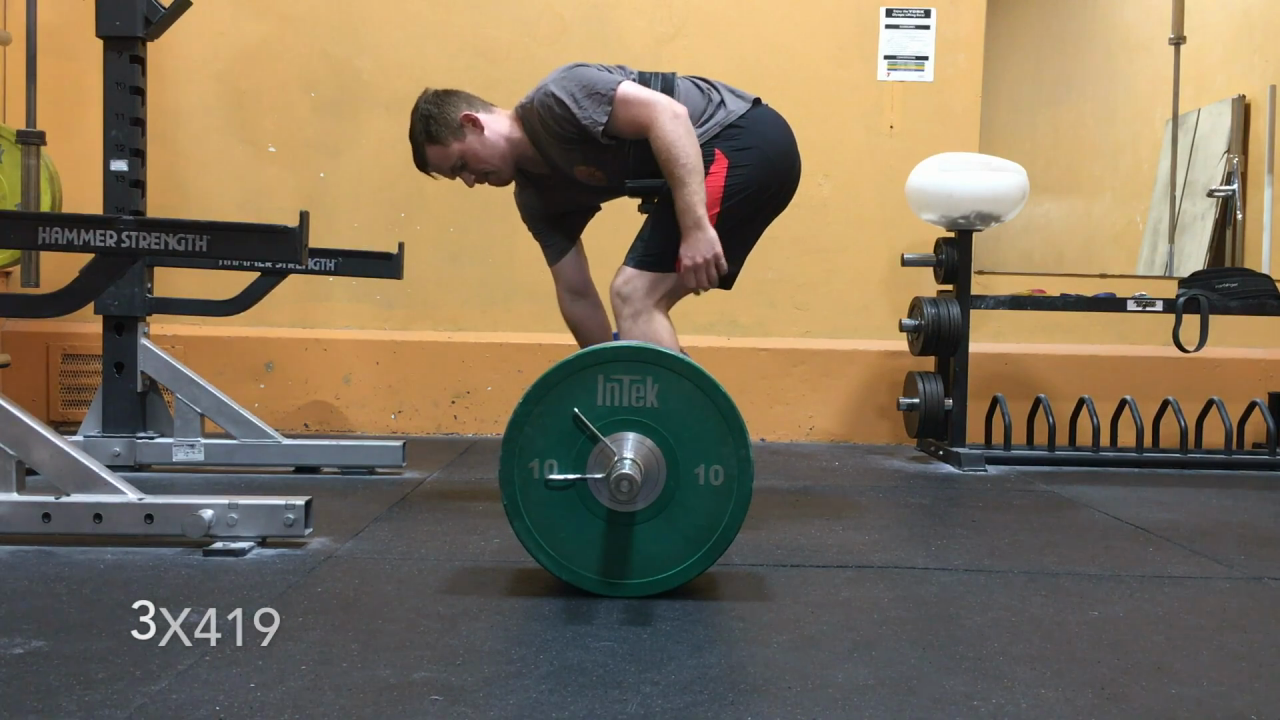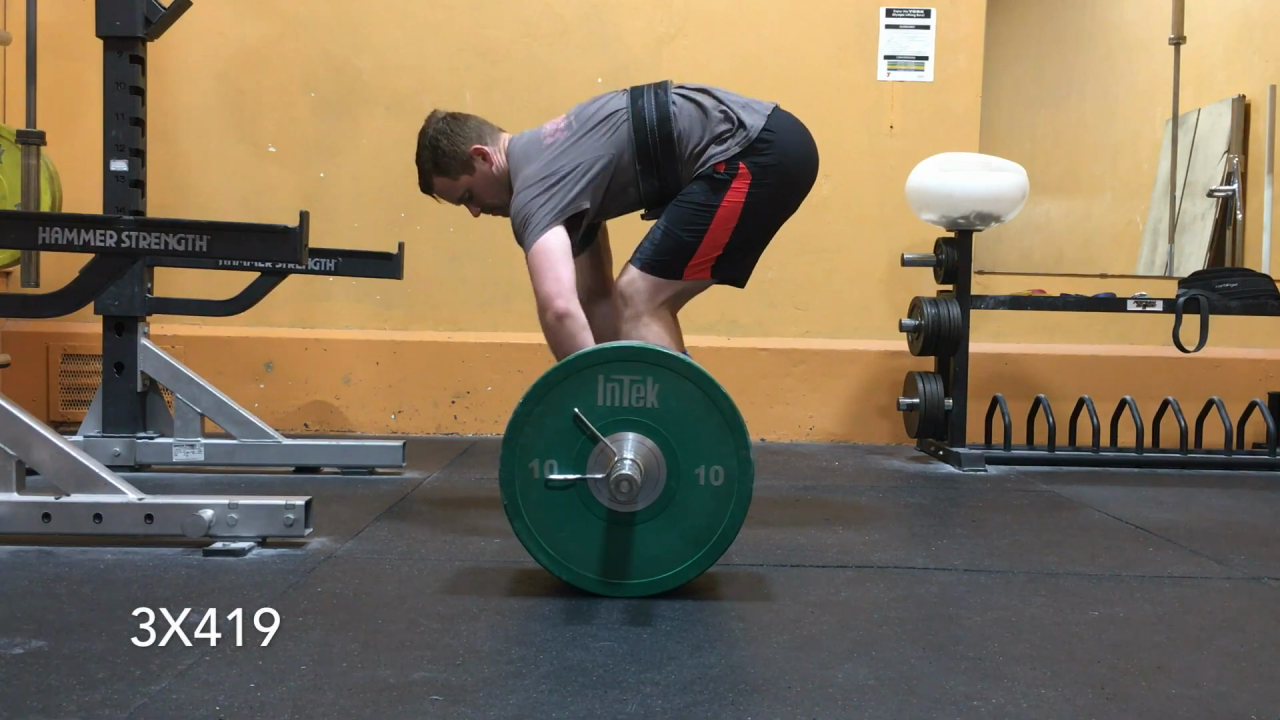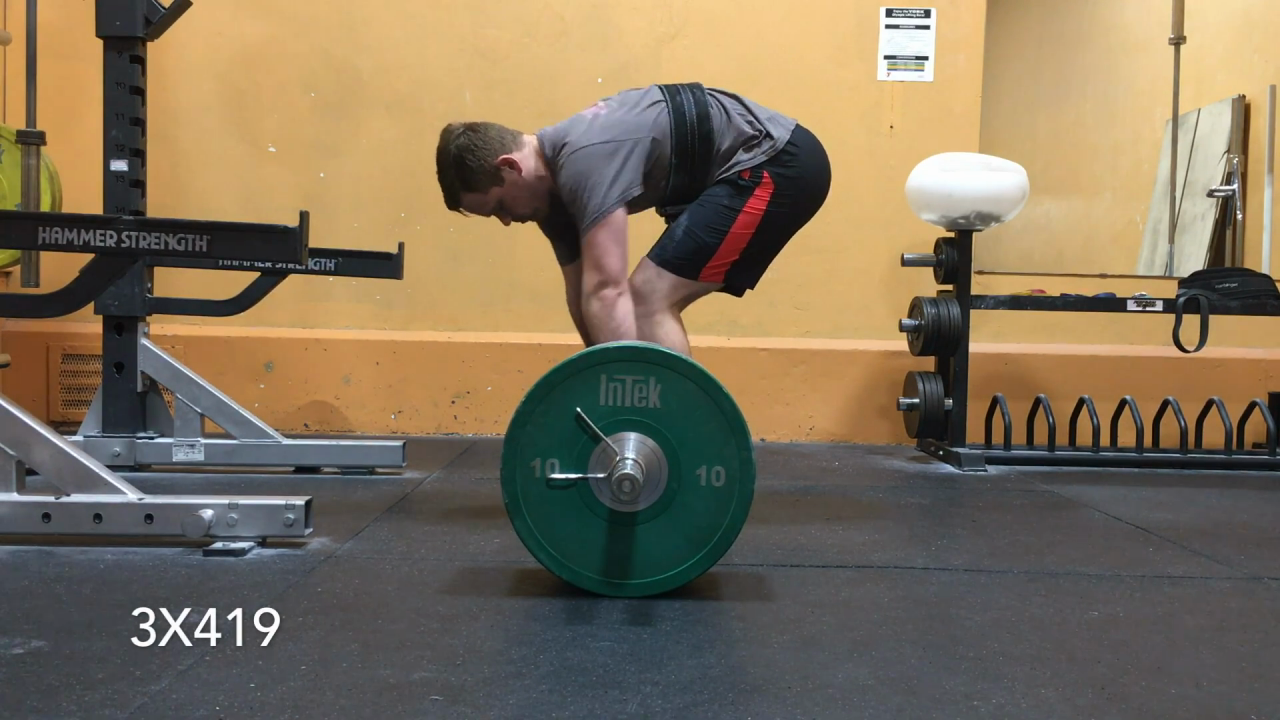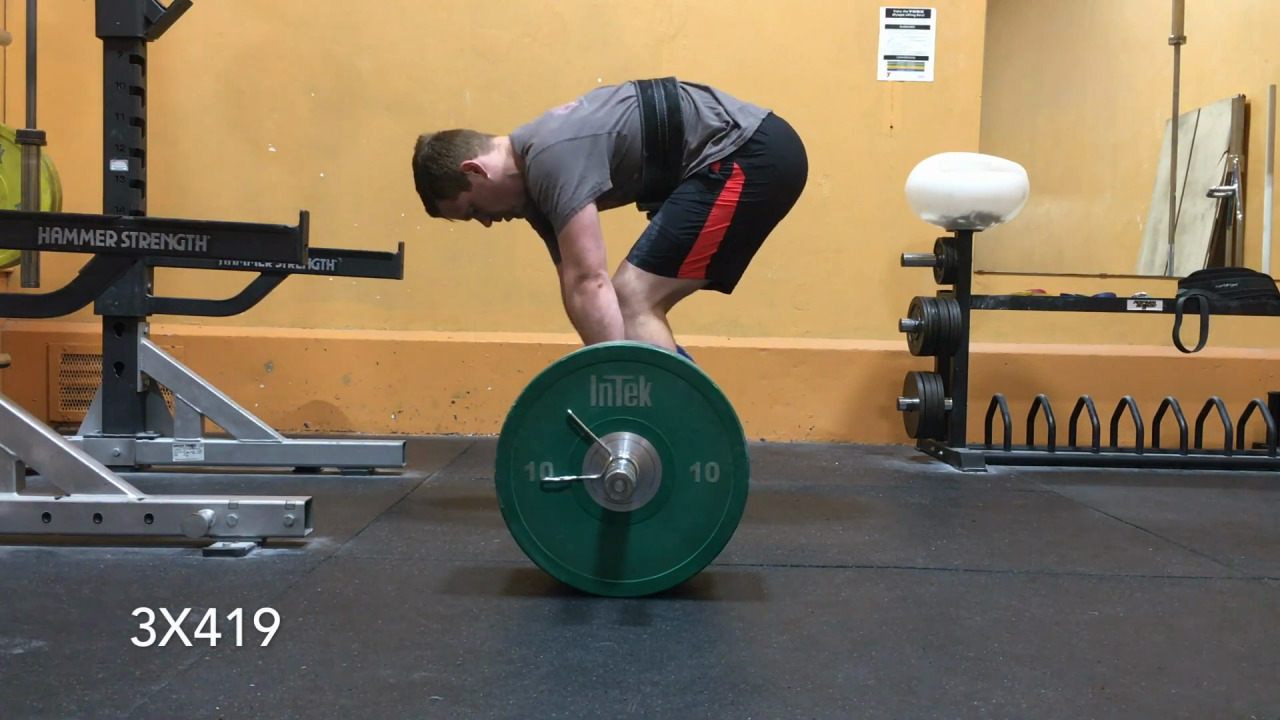
dt=1s
person 1, frame 1
left shoulder: (554, 101)
right shoulder: (537, 192)
left elbow: (667, 114)
right elbow: (575, 293)
left wrist: (695, 228)
left hip: (745, 141)
left knee: (635, 294)
right knee: (641, 299)
person 1, frame 2
left shoulder: (535, 186)
right shoulder: (561, 174)
left elbow: (559, 308)
right elbow: (596, 296)
left hip: (759, 152)
right hip: (769, 146)
left knee: (638, 299)
right knee: (648, 302)
person 1, frame 3
left shoulder: (582, 161)
right shoulder: (553, 191)
left elbow: (607, 290)
right elbow: (589, 293)
left hip: (778, 162)
right hip: (769, 163)
left knee: (651, 300)
right knee: (655, 301)
person 1, frame 4
left shoulder: (549, 159)
right shoulder: (538, 181)
left elbow: (589, 282)
right elbow: (579, 284)
left hip: (752, 155)
right hip: (757, 154)
left knee: (633, 300)
right knee: (637, 302)
